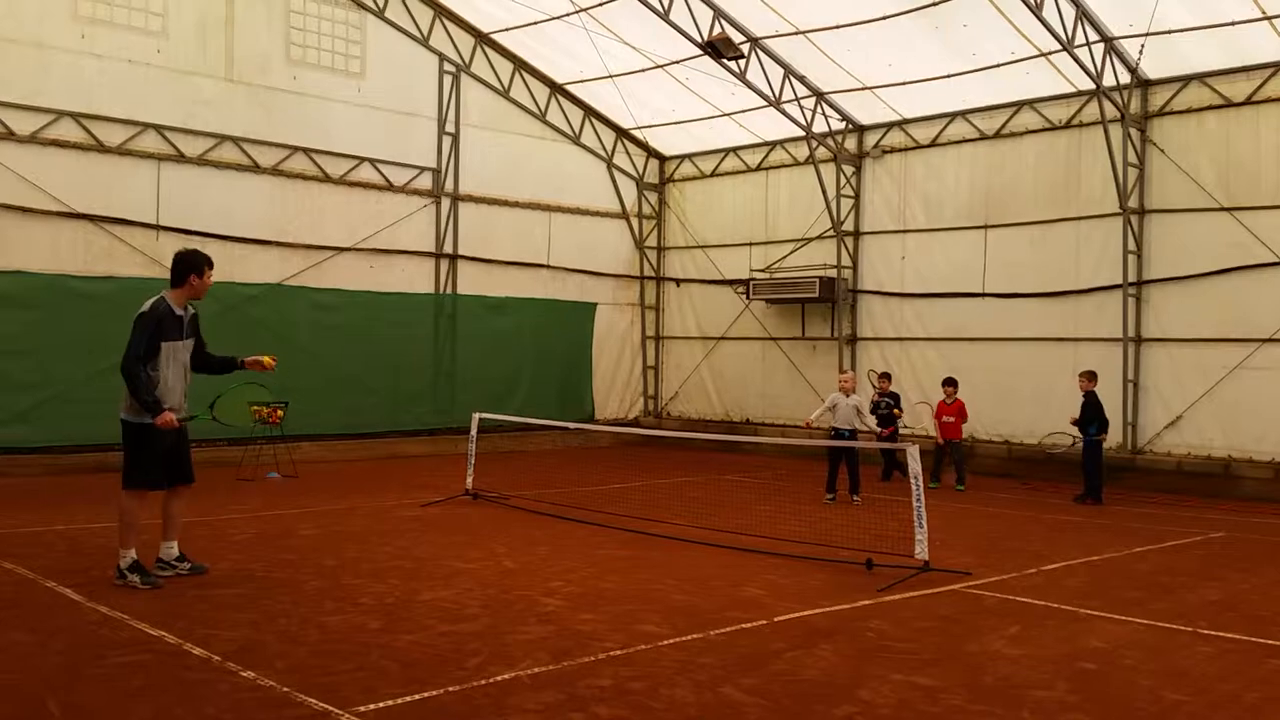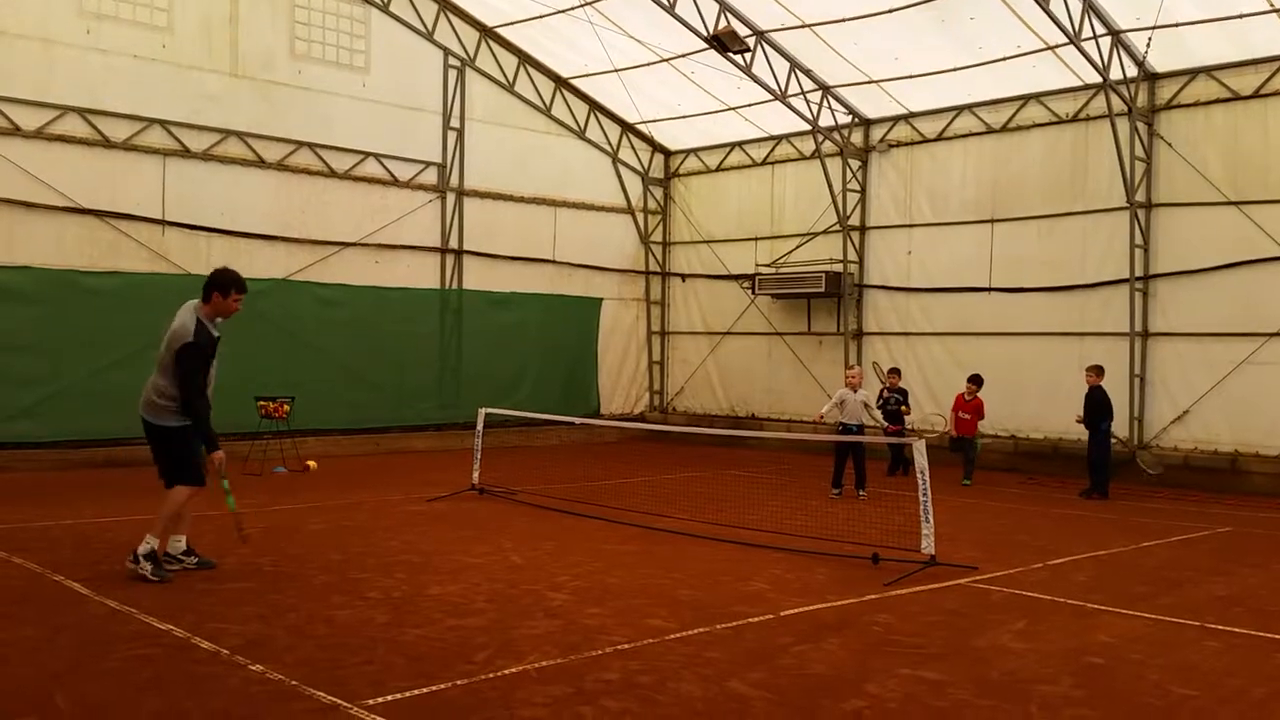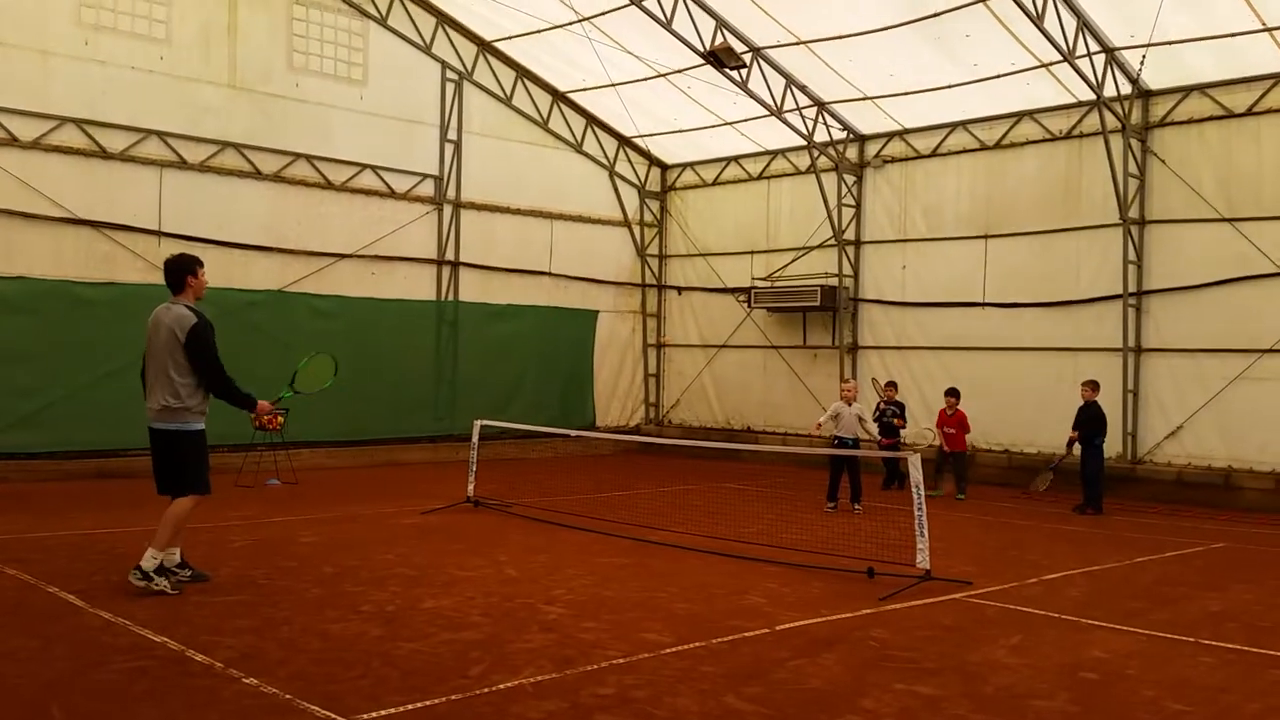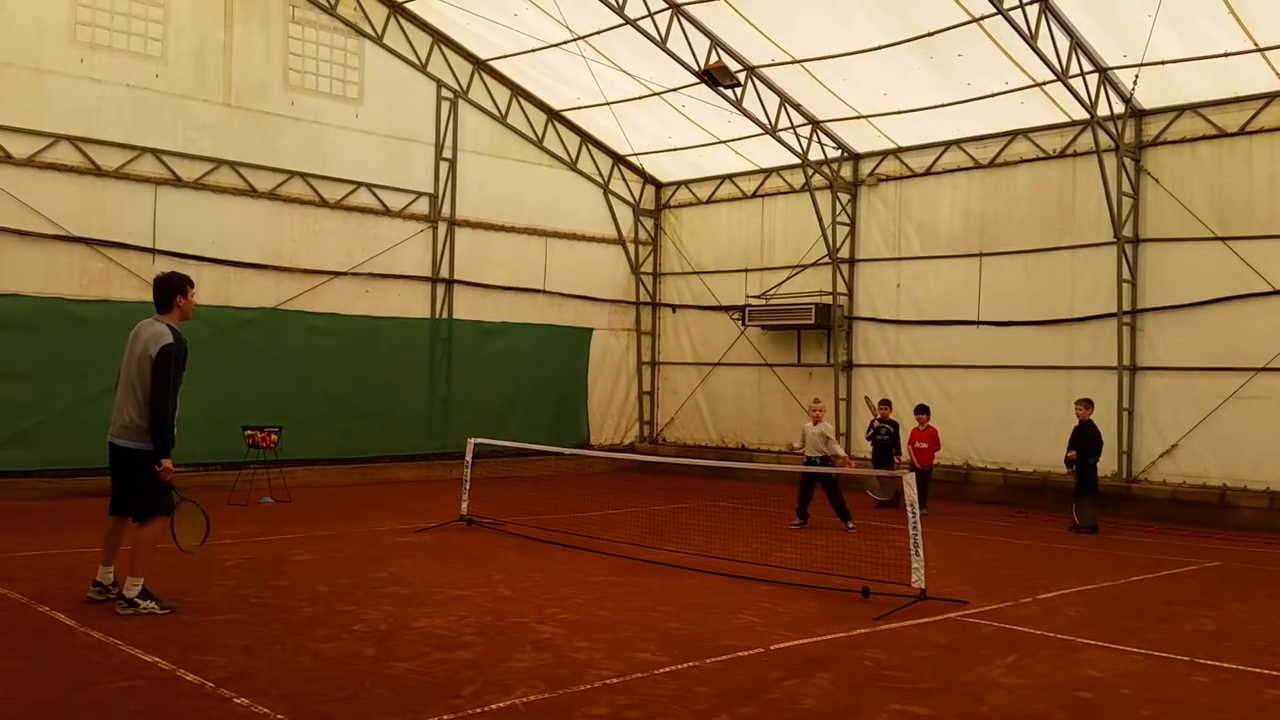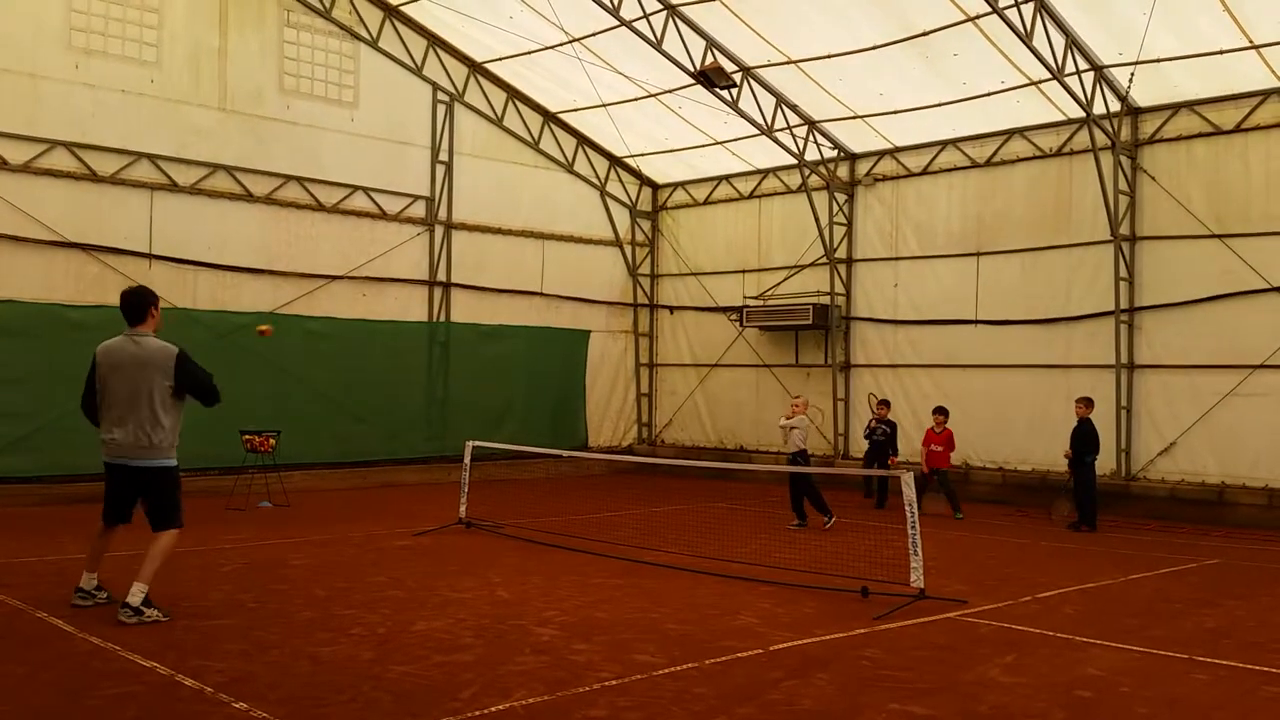
dt=0.7s
person 1, frame 1
left shoulder: (189, 315)
right shoulder: (153, 314)
left elbow: (198, 360)
right elbow: (130, 367)
left wrist: (241, 362)
right wrist: (155, 410)
left hip: (172, 417)
right hip: (145, 419)
left knee: (180, 484)
right knee: (137, 488)
left ankle: (169, 556)
right ankle: (126, 563)
person 1, frame 2
left shoulder: (195, 312)
right shoulder: (196, 339)
right elbow: (195, 398)
right wrist: (213, 446)
left hip: (171, 412)
right hip: (168, 416)
left knee: (184, 482)
right knee: (188, 483)
left ankle: (177, 550)
right ankle: (144, 553)
person 1, frame 3
left shoulder: (158, 316)
right shoulder: (195, 323)
left elbow: (146, 371)
right elbow: (216, 378)
right wrist: (252, 404)
left hip: (159, 420)
right hip: (183, 422)
left knee: (180, 493)
right knee: (189, 494)
left ankle: (171, 562)
right ankle: (147, 566)
person 1, frame 4
left shoulder: (141, 329)
right shoulder: (171, 342)
right elbow: (163, 403)
right wrist: (164, 453)
left hip: (120, 436)
right hip: (143, 442)
left knee: (121, 512)
right knee: (153, 516)
left ankle: (103, 581)
right ankle: (132, 594)
person 1, frame 5
left shoulder: (103, 352)
right shoulder: (171, 355)
left elbow: (88, 405)
right elbow: (210, 395)
left hip: (115, 455)
right hip: (156, 459)
left knee: (110, 522)
right knee: (167, 529)
left ankle: (86, 587)
right ankle: (136, 601)
